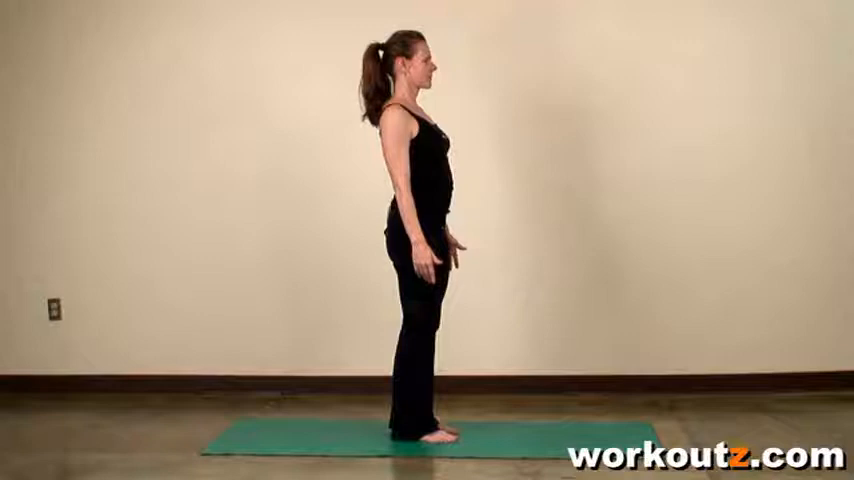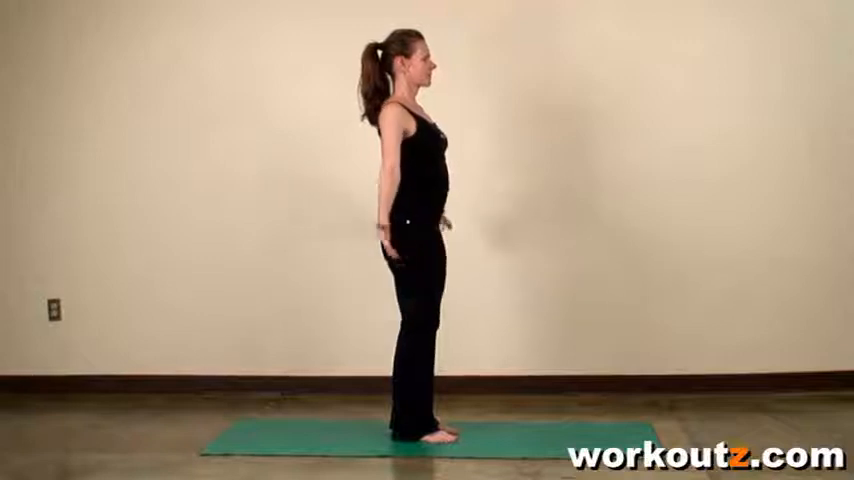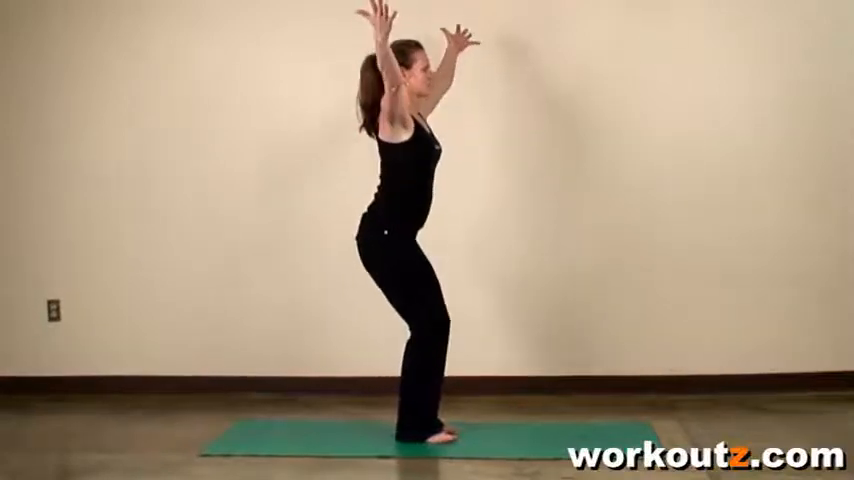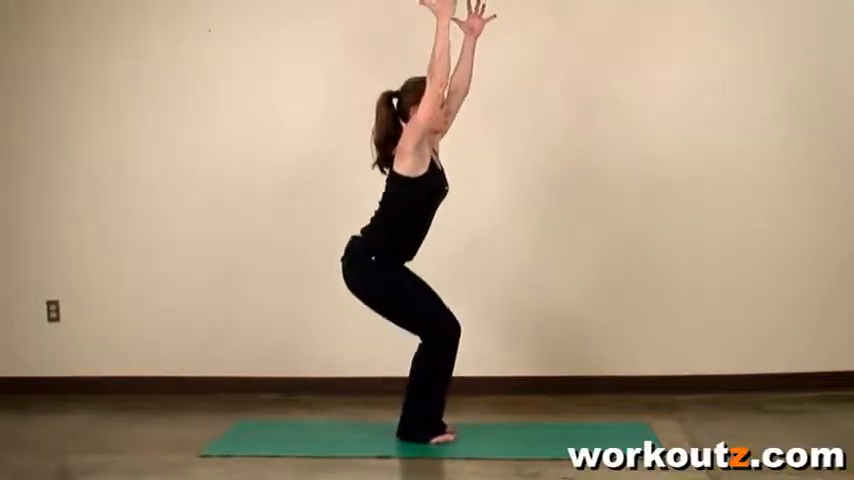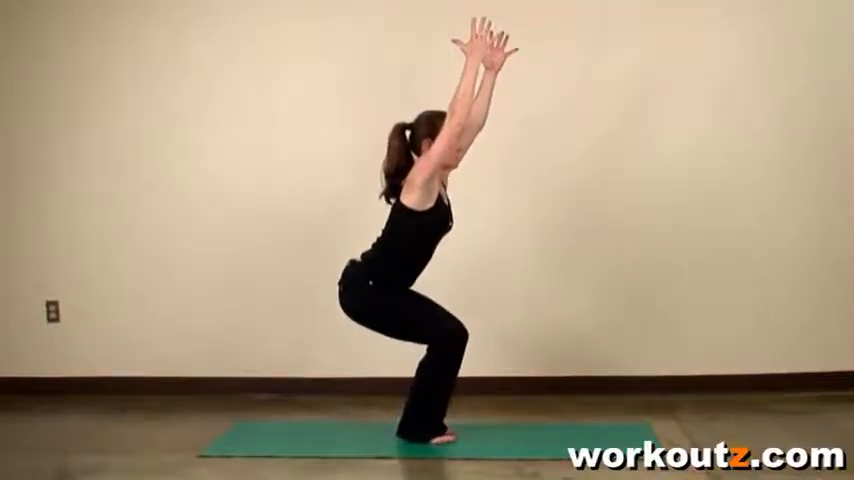
dt=1s
person 1, frame 1
left shoulder: (414, 111)
right shoulder: (394, 115)
right elbow: (402, 185)
right wrist: (417, 242)
left hip: (429, 228)
right hip: (413, 232)
left knee: (425, 327)
right knee: (418, 326)
left ankle: (418, 418)
right ankle: (411, 424)
person 1, frame 2
left shoulder: (413, 109)
right shoulder: (393, 112)
right elbow: (391, 169)
right wrist: (383, 216)
left hip: (425, 229)
right hip: (408, 230)
left knee: (425, 325)
right knee: (418, 325)
left ankle: (418, 418)
right ankle: (411, 424)
person 1, frame 3
left shoulder: (415, 113)
right shoulder: (393, 115)
left elbow: (442, 83)
right elbow: (388, 77)
left wrist: (453, 51)
right wrist: (381, 41)
left hip: (398, 237)
right hip: (383, 237)
left knee: (433, 324)
right knee: (428, 325)
left ankle: (422, 420)
right ankle: (415, 426)
person 1, frame 4
left shoulder: (429, 146)
right shoulder: (411, 148)
left elbow: (458, 89)
right elbow: (436, 83)
left wrist: (471, 38)
left hip: (382, 263)
right hip: (369, 264)
left knee: (443, 332)
right knee: (441, 332)
left ankle: (424, 422)
right ankle: (417, 426)
person 1, frame 5
left shoulder: (438, 179)
right shoulder: (420, 180)
left elbow: (473, 123)
right elbow: (457, 120)
left wrist: (491, 70)
right wrist: (473, 61)
left hip: (381, 287)
right hip: (365, 289)
left knee: (450, 335)
right knee: (449, 336)
left ankle: (423, 422)
right ankle: (418, 426)
